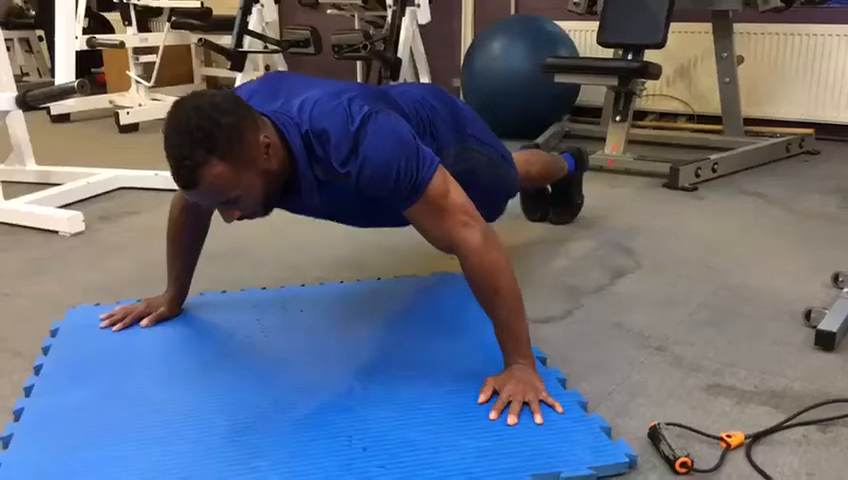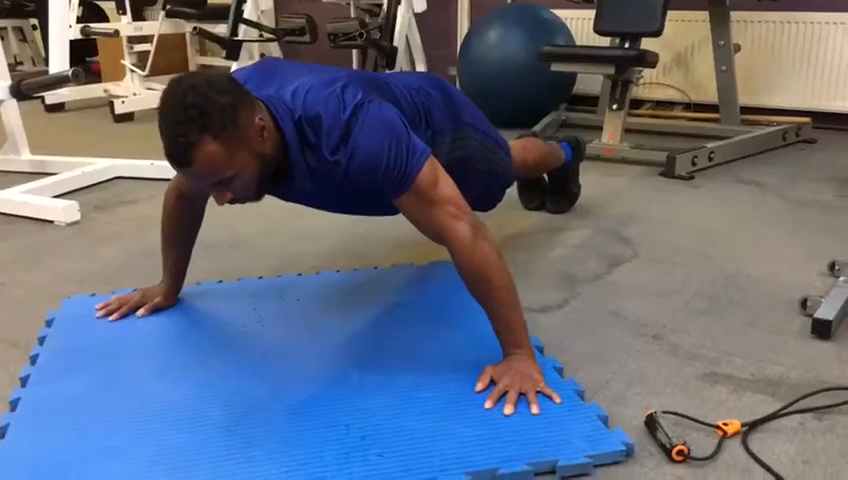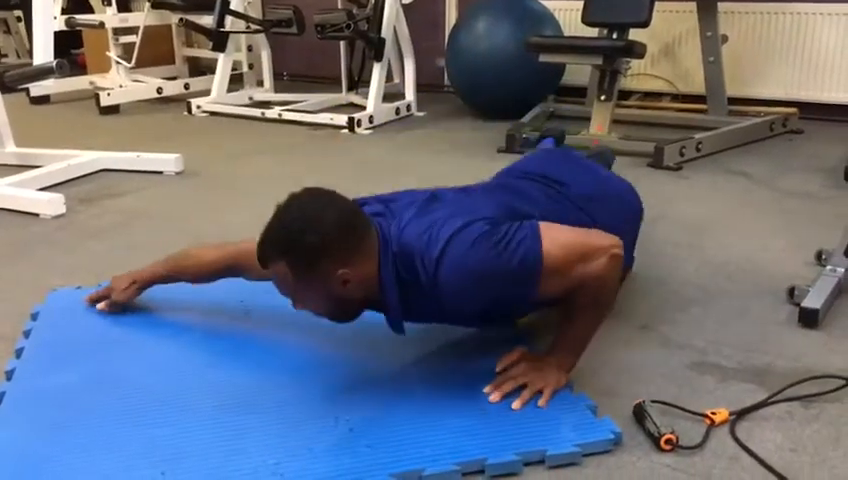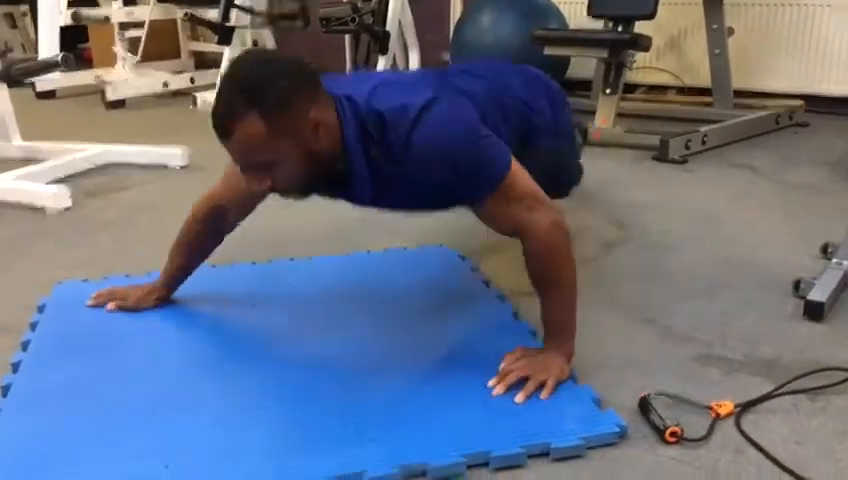
dt=1s
person 1, frame 1
left shoulder: (360, 145)
right shoulder: (227, 133)
left elbow: (473, 239)
right elbow: (189, 208)
left wrist: (520, 364)
right wrist: (173, 296)
left hip: (444, 139)
right hip: (398, 164)
left knee: (508, 180)
right knee: (505, 179)
left ankle: (566, 165)
right ankle: (557, 167)
person 1, frame 2
left shoulder: (352, 132)
right shoulder: (218, 125)
left elbow: (462, 233)
right elbow: (183, 195)
left wrist: (519, 356)
right wrist: (169, 286)
left hip: (437, 126)
right hip: (392, 138)
left knee: (501, 170)
left ankle: (562, 155)
right ankle: (541, 164)
person 1, frame 3
left shoulder: (455, 271)
right shoulder: (355, 233)
left elbow: (605, 252)
right elbow: (234, 254)
left wrist: (558, 360)
right wrist: (144, 276)
left hip: (597, 212)
right hip: (526, 186)
left ankle: (571, 161)
right ankle: (547, 150)
person 1, frame 4
left shoulder: (427, 134)
right shoulder: (271, 127)
left elbow: (544, 224)
right elbow: (219, 208)
left wrist: (557, 349)
right wrist: (161, 288)
left hip: (525, 109)
right hip: (464, 92)
left knee: (552, 176)
left ankle: (570, 151)
